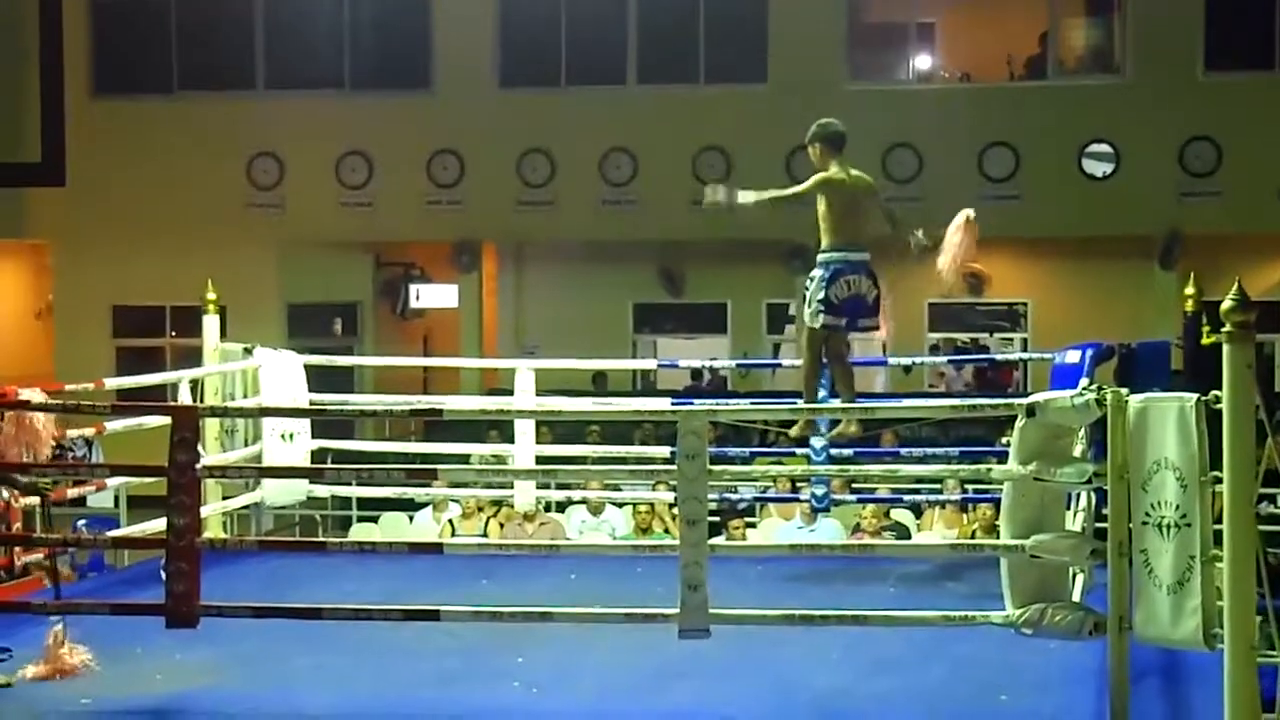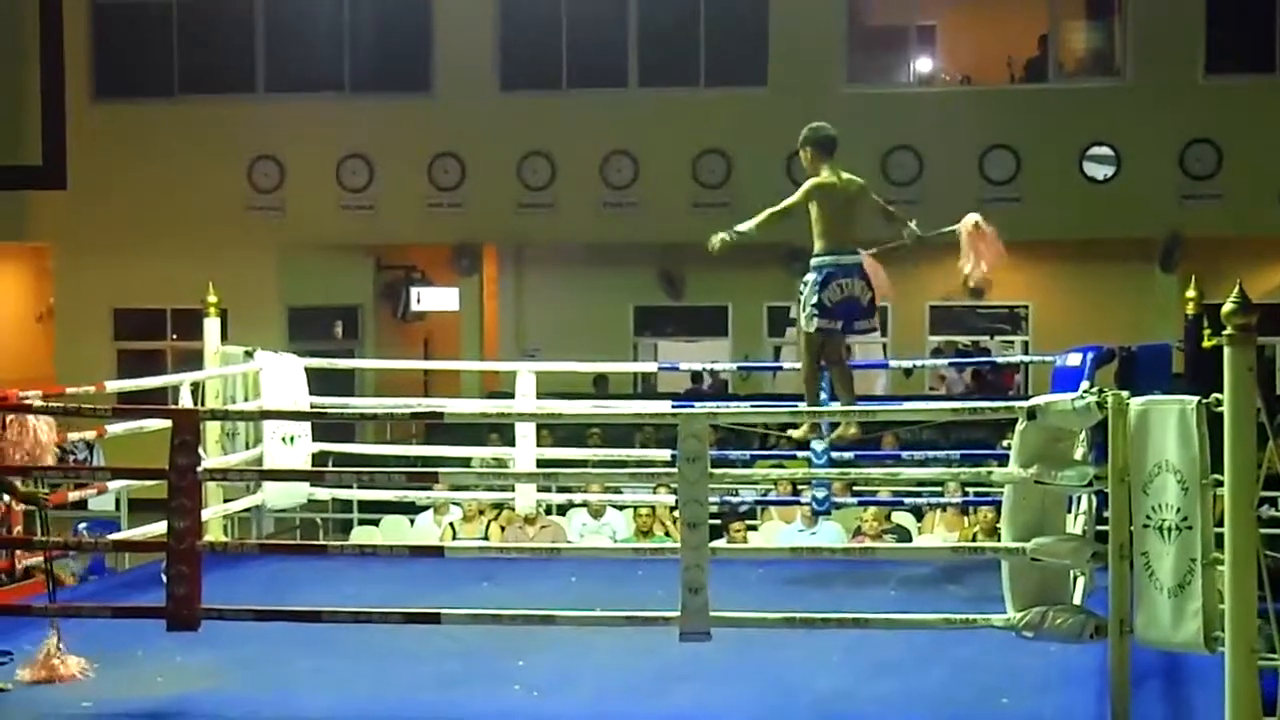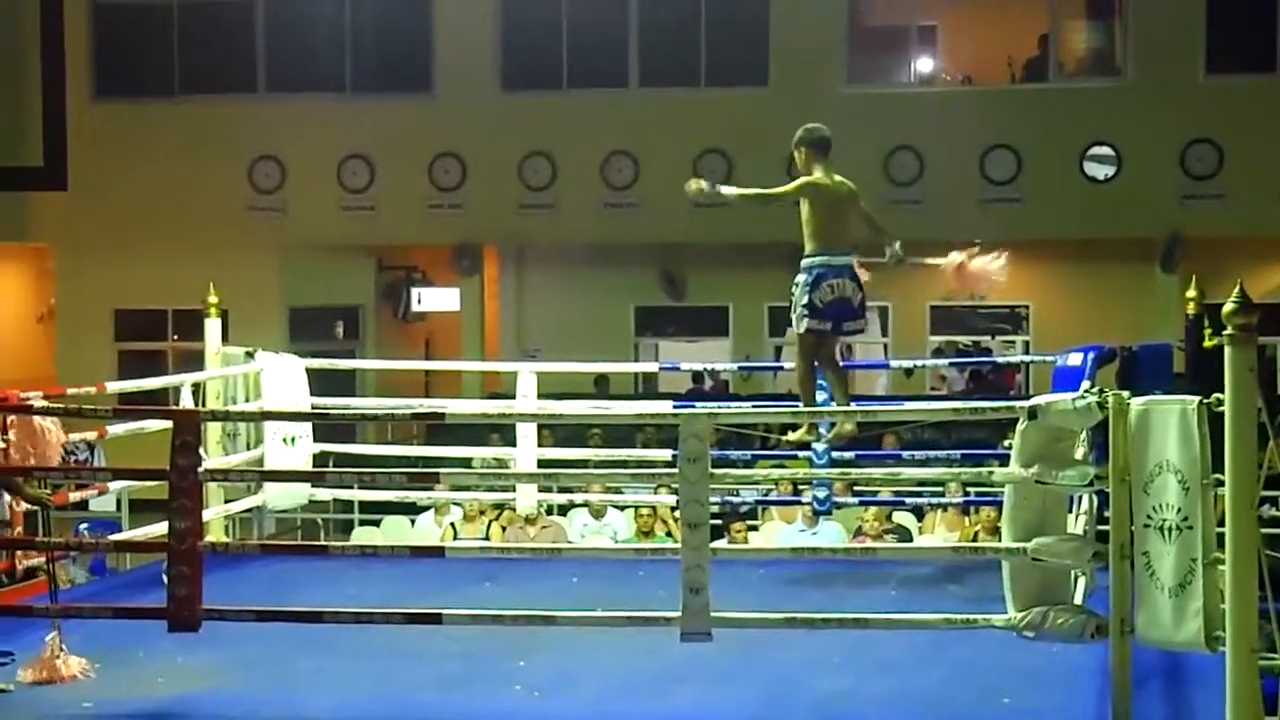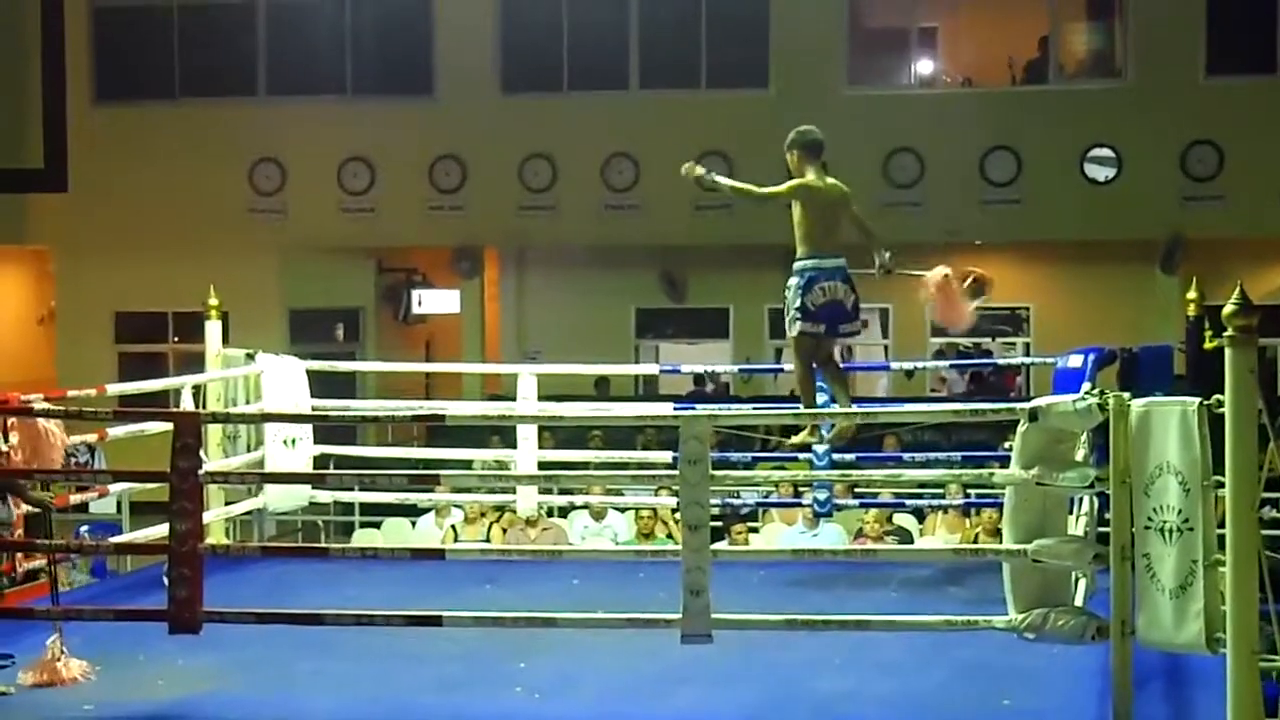
dt=0.2s
person 1, frame 1
left shoulder: (826, 180)
right shoulder: (864, 182)
left elbow: (782, 197)
right elbow: (888, 215)
left wrist: (735, 197)
right wrist: (911, 236)
left hip: (834, 268)
right hip: (859, 269)
left knee: (811, 345)
right knee: (835, 349)
left ankle: (808, 420)
right ankle: (850, 419)
person 1, frame 2
left shoulder: (818, 185)
right shoulder: (855, 184)
left elbow: (781, 212)
right elbow: (884, 208)
left wrist: (736, 232)
right wrist: (907, 227)
left hip: (827, 272)
right hip: (853, 271)
left knee: (810, 351)
right knee: (833, 352)
left ankle: (811, 423)
right ankle: (848, 422)
person 1, frame 3
left shoulder: (810, 185)
right shoulder: (847, 188)
left elbow: (765, 196)
right elbow: (870, 221)
left wrist: (716, 190)
right wrist: (890, 247)
left hip: (818, 274)
right hip: (844, 274)
left knee: (805, 353)
right knee: (826, 353)
left ankle: (810, 426)
right ankle: (846, 419)
person 1, frame 4
left shoulder: (802, 187)
right shoulder: (839, 190)
left elbow: (757, 193)
right elbow: (861, 226)
left wrist: (710, 178)
right wrist: (880, 256)
left hip: (810, 276)
right hip: (838, 275)
left knee: (804, 356)
right knee: (824, 356)
left ankle: (812, 428)
right ankle: (847, 412)
